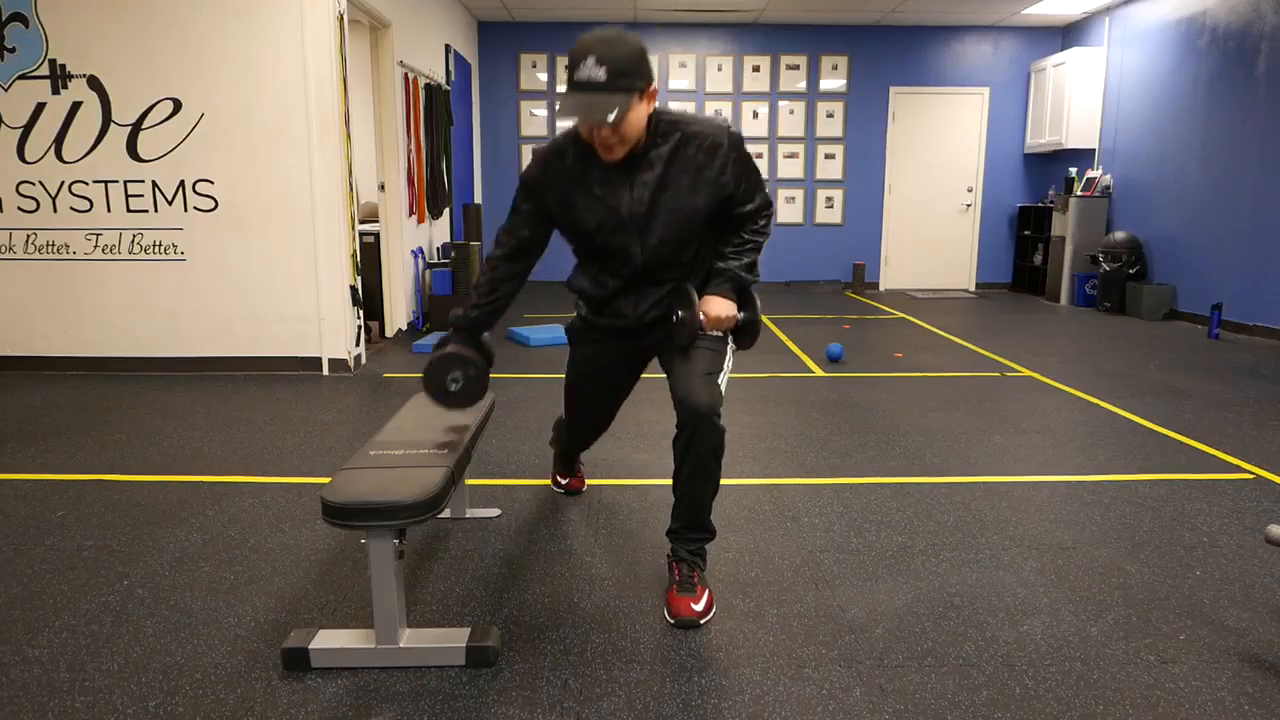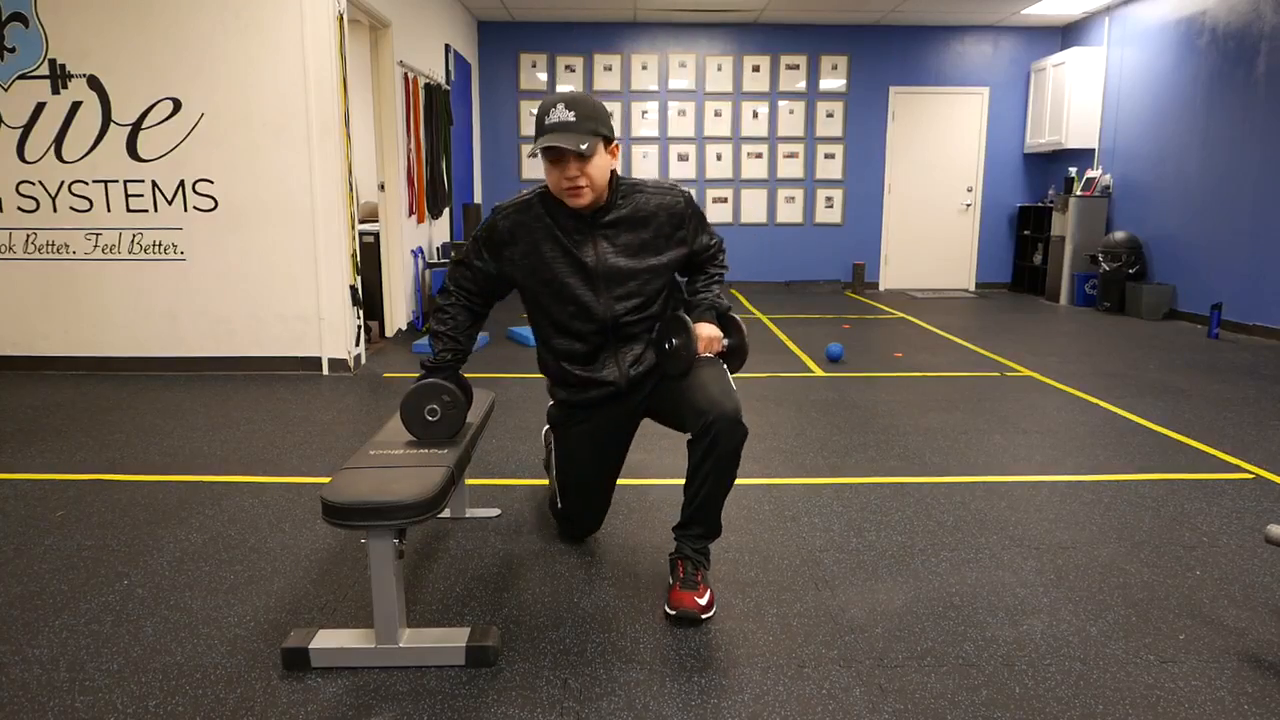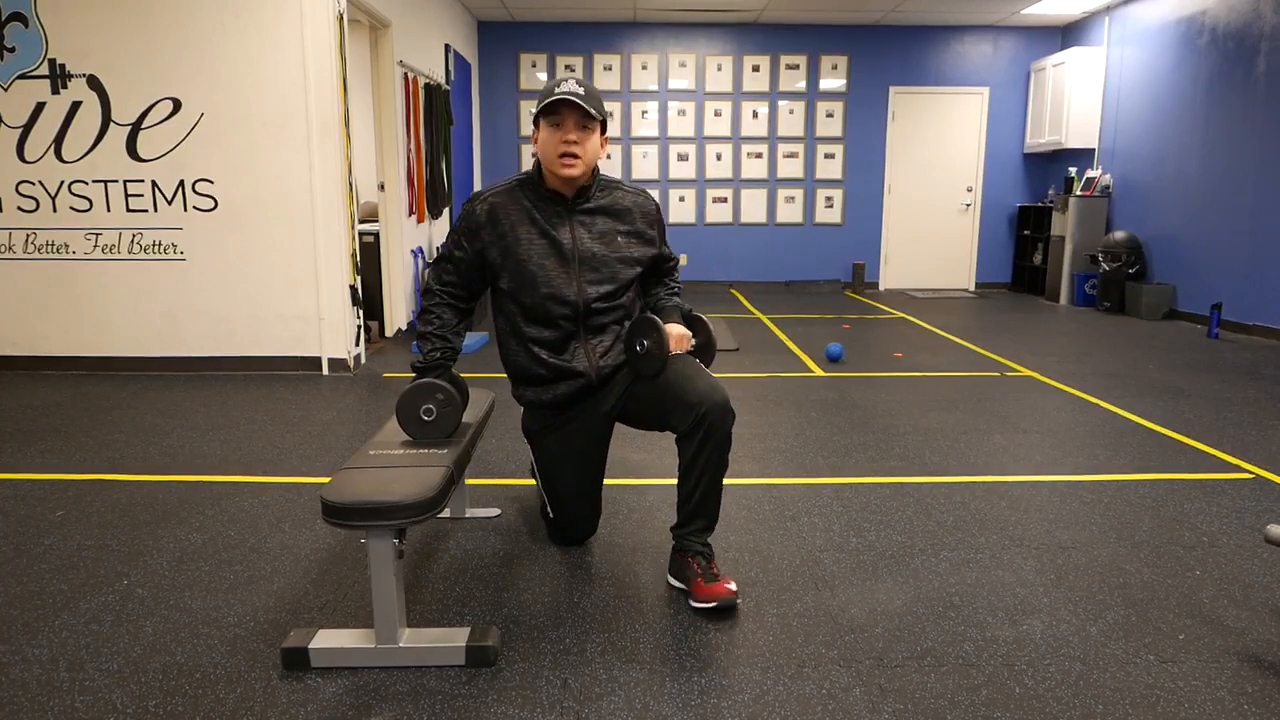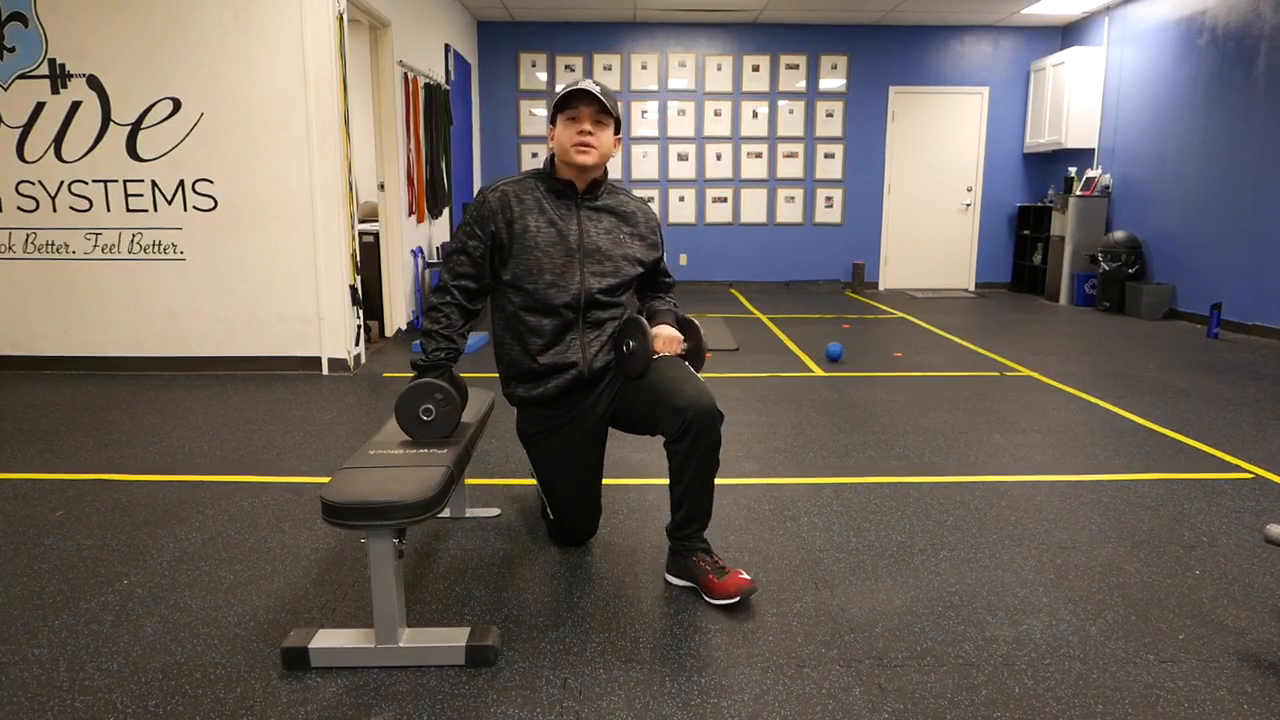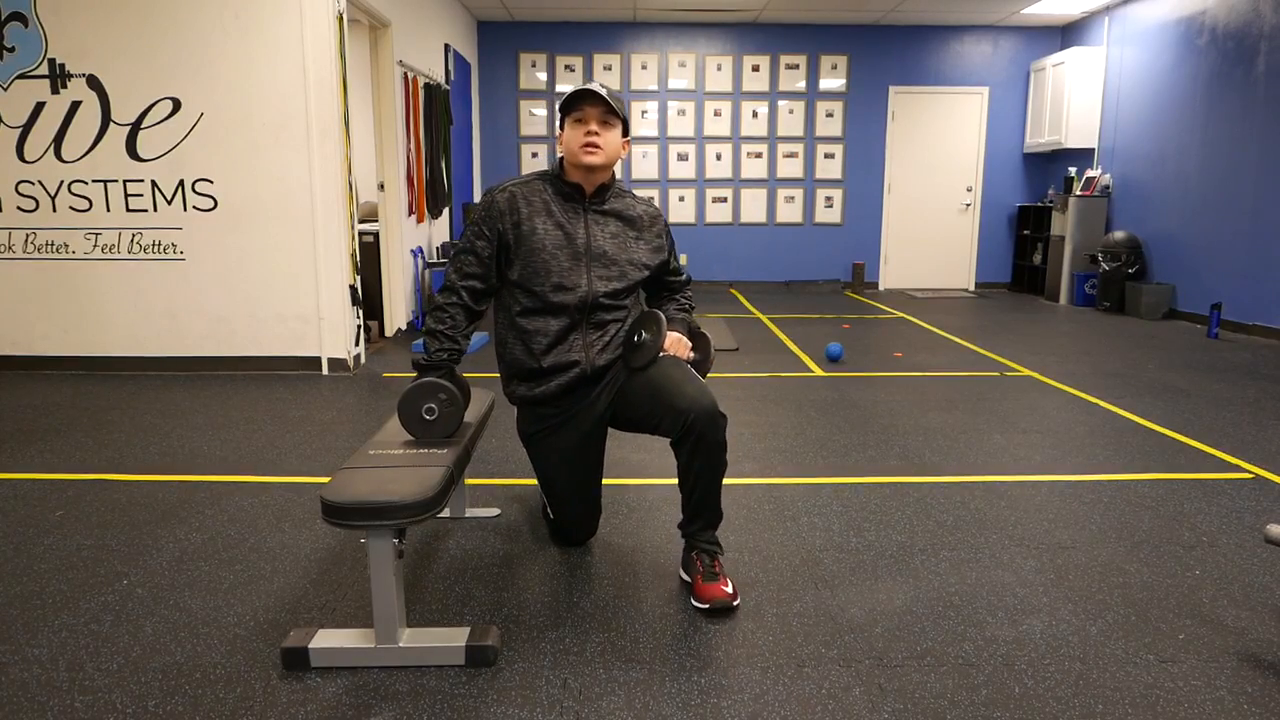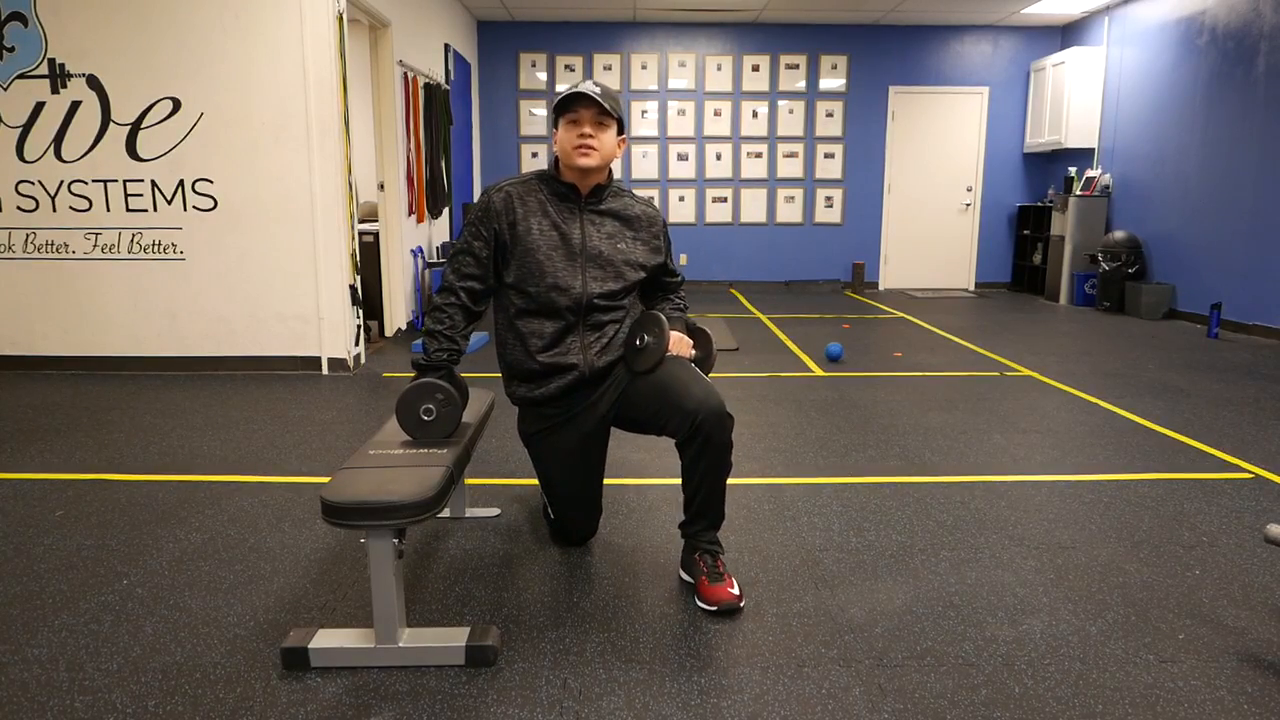
dt=0.4s
person 1, frame 1
left shoulder: (709, 145)
right shoulder: (554, 166)
left elbow: (752, 214)
right elbow: (513, 251)
left wrist: (724, 286)
right wrist: (469, 330)
left hip: (690, 307)
right hip: (605, 317)
left knee: (700, 411)
right knee: (582, 426)
left ankle: (688, 558)
right ankle: (561, 454)
person 1, frame 2
left shoulder: (666, 207)
right shoulder: (512, 226)
left elbow: (709, 258)
right elbow: (461, 295)
left wrist: (705, 315)
right wrist: (442, 374)
left hip: (662, 357)
right hip: (583, 386)
left knee: (723, 417)
right knee: (577, 522)
left ankle: (690, 557)
right ankle: (559, 444)
person 1, frame 3
left shoulder: (636, 208)
right shoulder: (491, 212)
left elbow: (662, 273)
right elbow: (447, 294)
left wrist: (670, 319)
right wrist: (433, 373)
left hip: (631, 360)
right hip: (552, 389)
left knee: (710, 406)
right knee: (571, 528)
left ankle: (690, 551)
right ankle: (551, 466)
person 1, frame 4
left shoulder: (637, 216)
right shoulder: (501, 203)
left elbow: (656, 285)
right elbow: (456, 290)
left wrist: (664, 322)
right wrist: (433, 370)
left hip: (623, 364)
right hip: (546, 389)
left knee: (697, 409)
right knee: (572, 530)
left ankle: (687, 551)
right ankle: (556, 472)
person 1, frame 5
left shoulder: (645, 219)
right shoulder: (508, 204)
left elbow: (672, 287)
right elbow: (462, 291)
left wrist: (676, 328)
right wrist: (436, 371)
left hip: (625, 364)
right hip: (546, 389)
left knee: (701, 413)
right knee: (572, 529)
left ankle: (700, 550)
right ankle: (562, 474)
person 1, frame 6
left shoulder: (643, 218)
right shoulder: (505, 204)
left elbow: (665, 288)
right elbow: (460, 292)
left wrist: (674, 327)
right wrist: (435, 373)
left hip: (627, 365)
right hip: (548, 391)
left knee: (708, 413)
right knee: (573, 530)
left ankle: (701, 550)
right ankle: (563, 476)
